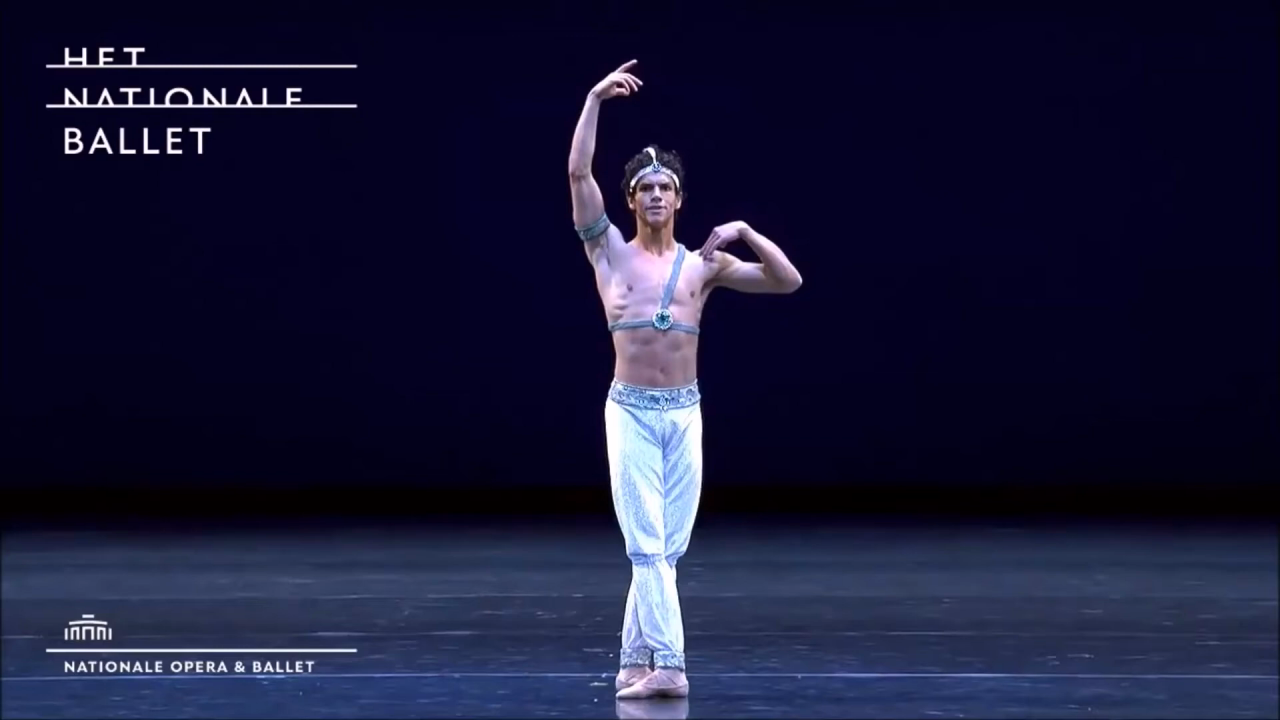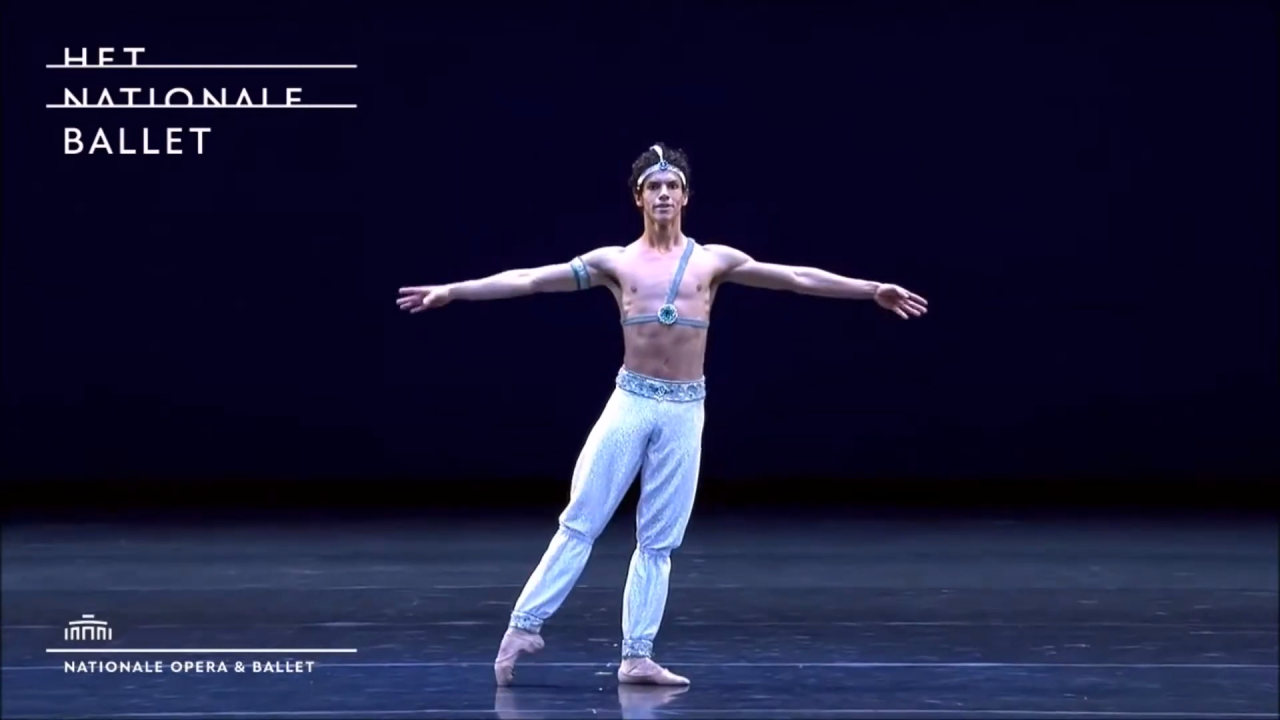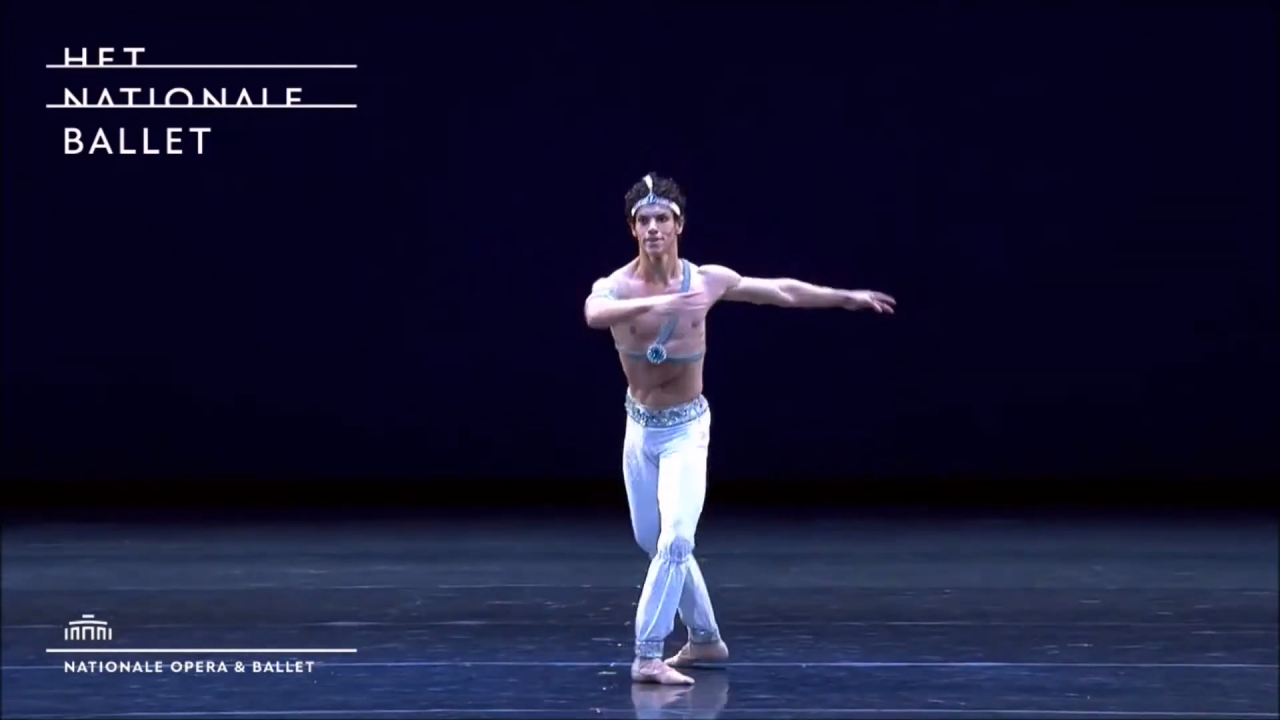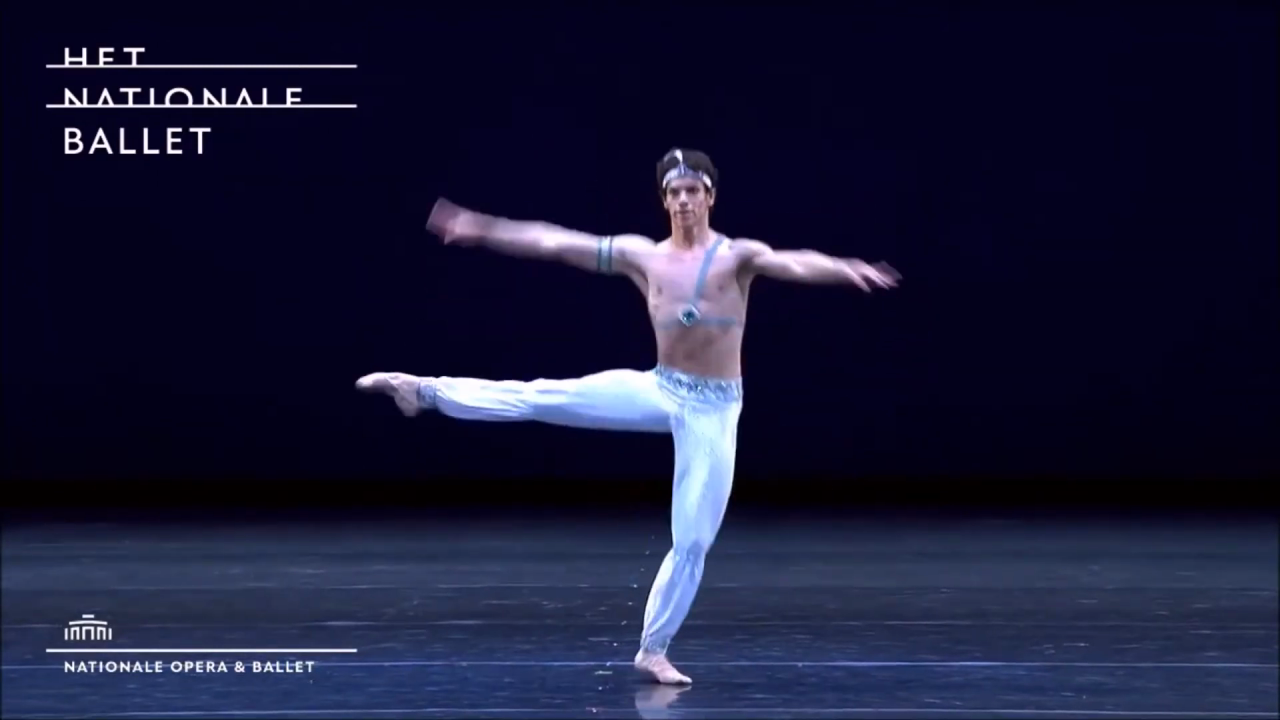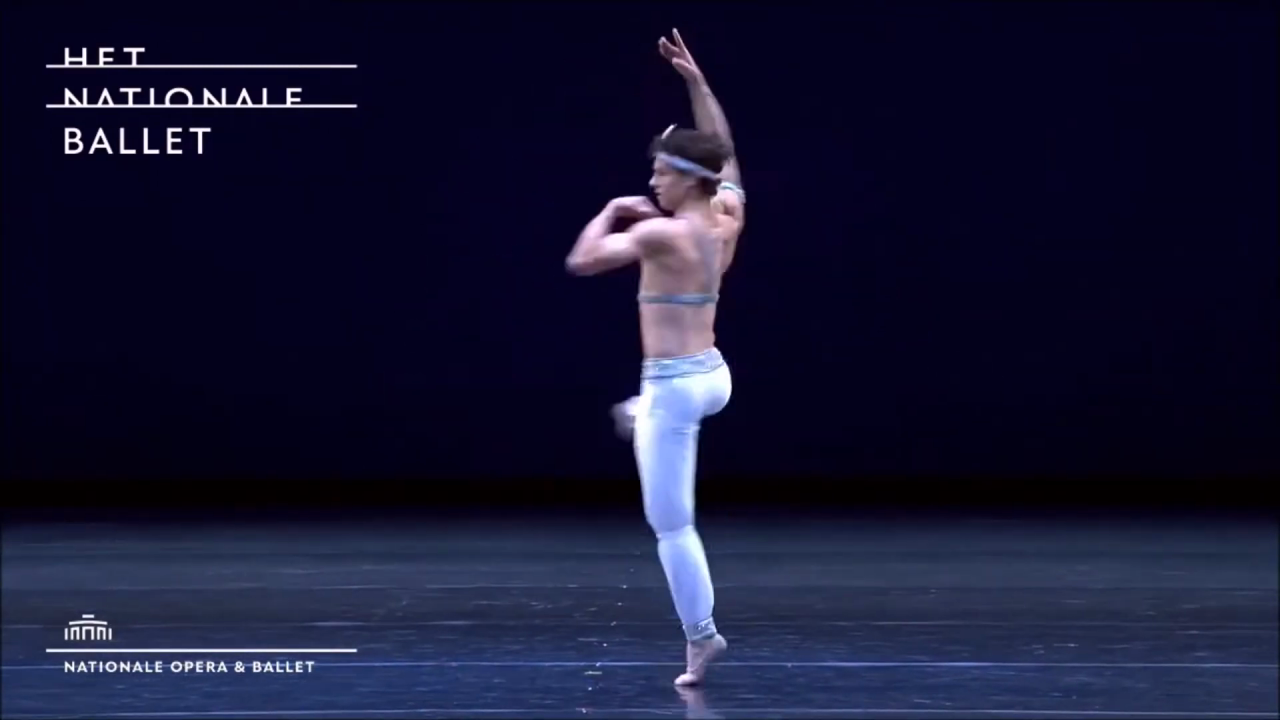
dt=0.7s
person 1, frame 1
left shoulder: (705, 264)
right shoulder: (609, 253)
left elbow: (789, 282)
right elbow: (578, 174)
left wrist: (745, 233)
right wrist: (593, 99)
left hip: (685, 414)
right hip: (631, 412)
left knee: (666, 549)
right knee: (648, 546)
left ankle: (635, 665)
right ankle: (666, 666)
person 1, frame 2
left shoulder: (715, 259)
right shoulder: (613, 260)
left elbow: (797, 278)
right elbow: (528, 281)
left wrist: (874, 289)
right wrist: (449, 289)
left hip: (686, 409)
right hip: (631, 401)
left knee: (660, 539)
right knee: (580, 520)
left ankle: (637, 656)
right ankle: (525, 624)
person 1, frame 3
left shoulder: (710, 280)
right shoulder: (616, 287)
left elbow: (778, 289)
right elbow: (596, 313)
left wrist: (850, 295)
right wrist: (651, 302)
left hip: (687, 426)
right hip: (641, 426)
left knee: (674, 539)
right knee: (653, 539)
left ankle: (650, 654)
right ankle: (704, 637)
person 1, frame 4
left shoulder: (740, 254)
right shoulder: (644, 254)
left elbow: (797, 265)
right elbow: (555, 242)
left wrist: (848, 268)
right wrist: (479, 226)
left hip: (715, 409)
right hip: (660, 391)
left knee: (693, 541)
right knee: (541, 398)
left ankle: (653, 651)
right ankle: (425, 391)
person 1, frame 5
left shoulder: (664, 232)
right shoulder: (726, 217)
left elbow: (585, 260)
right elbow: (724, 150)
left wrist: (614, 212)
right wrist: (698, 79)
left hip: (674, 385)
right hip: (707, 375)
left knee: (671, 523)
left ankle: (700, 638)
